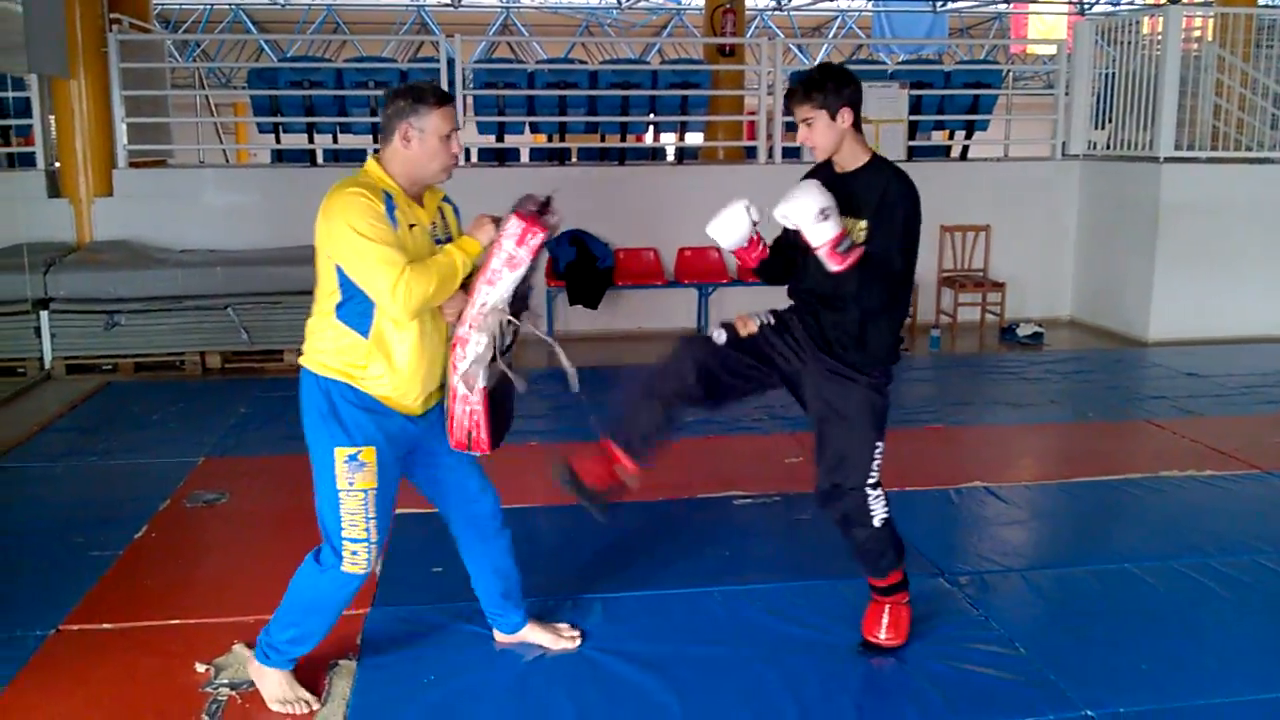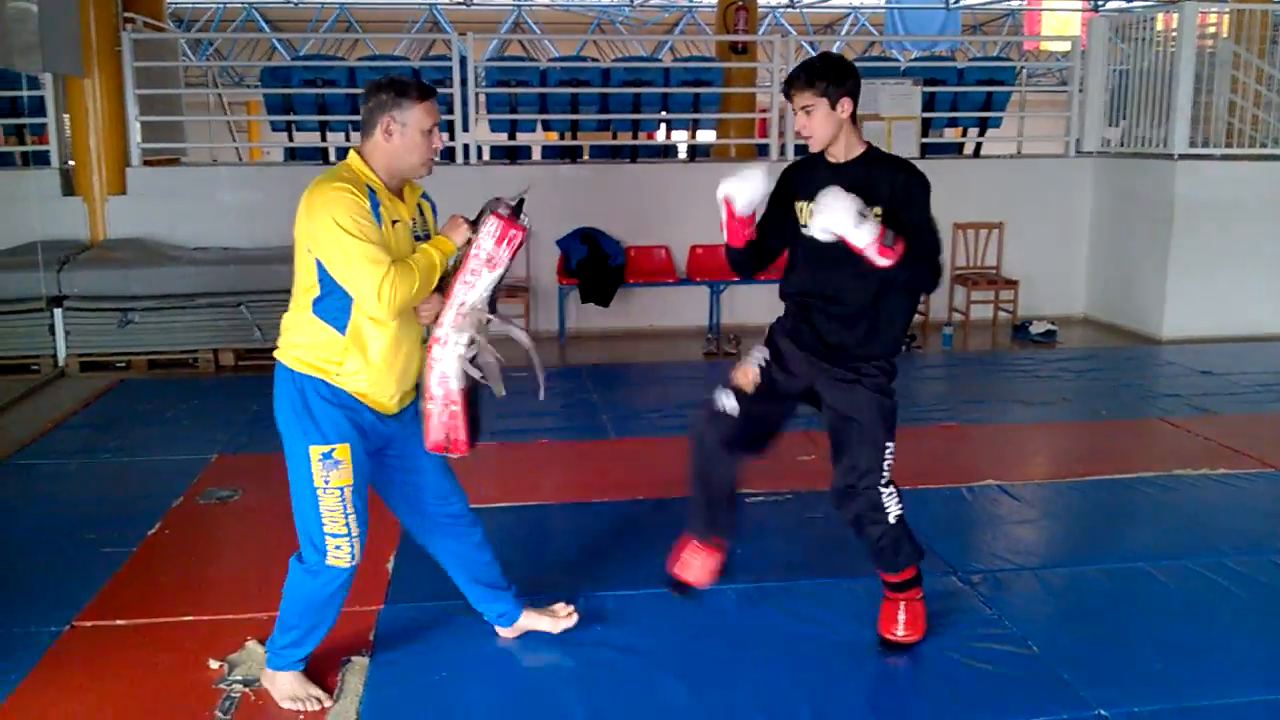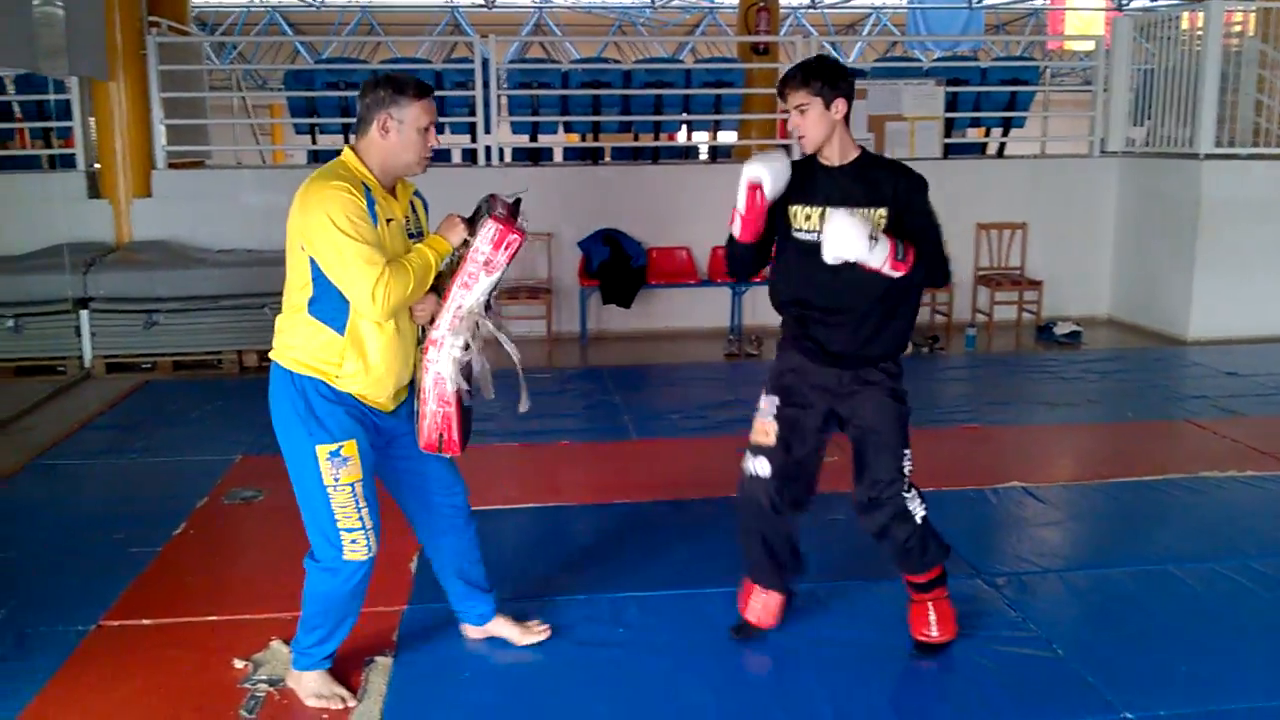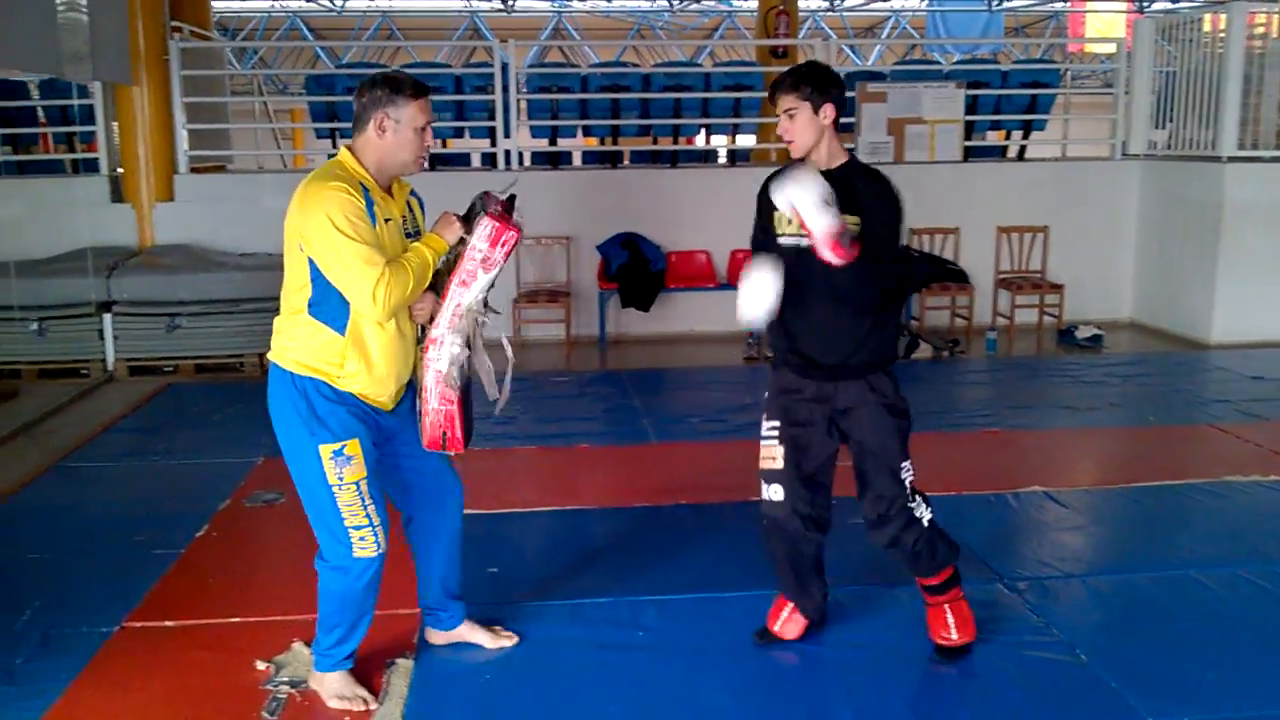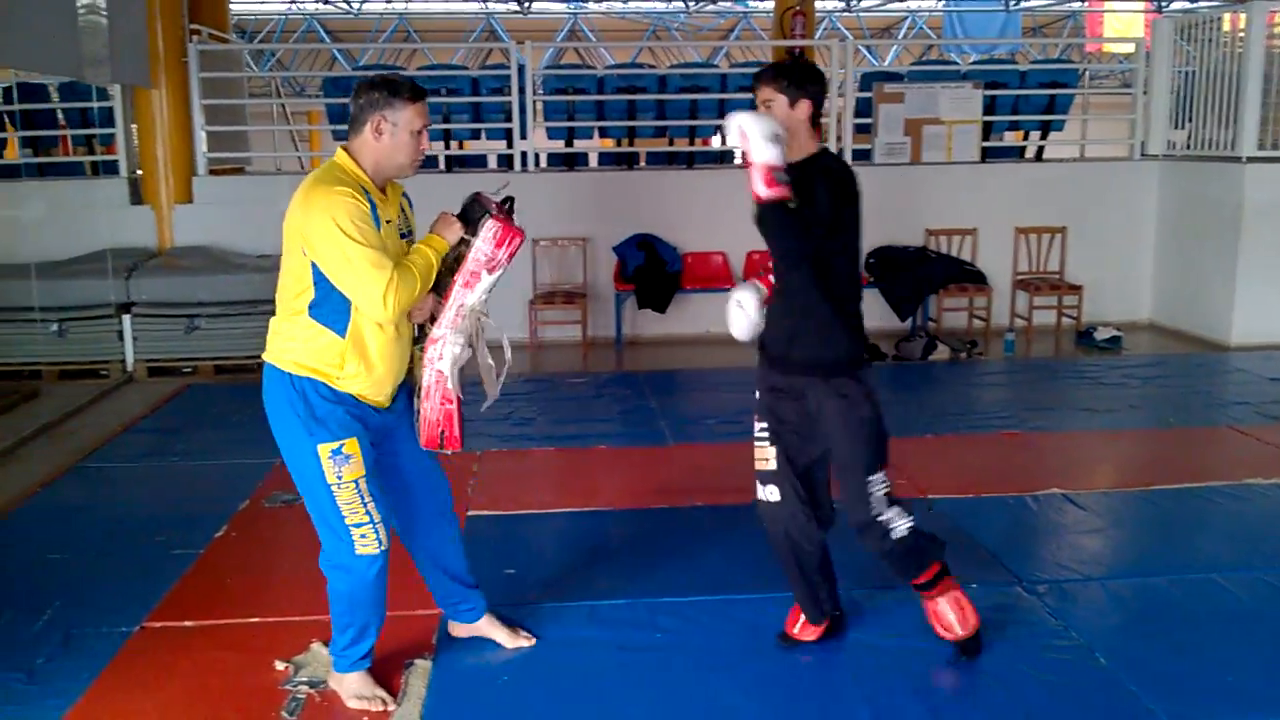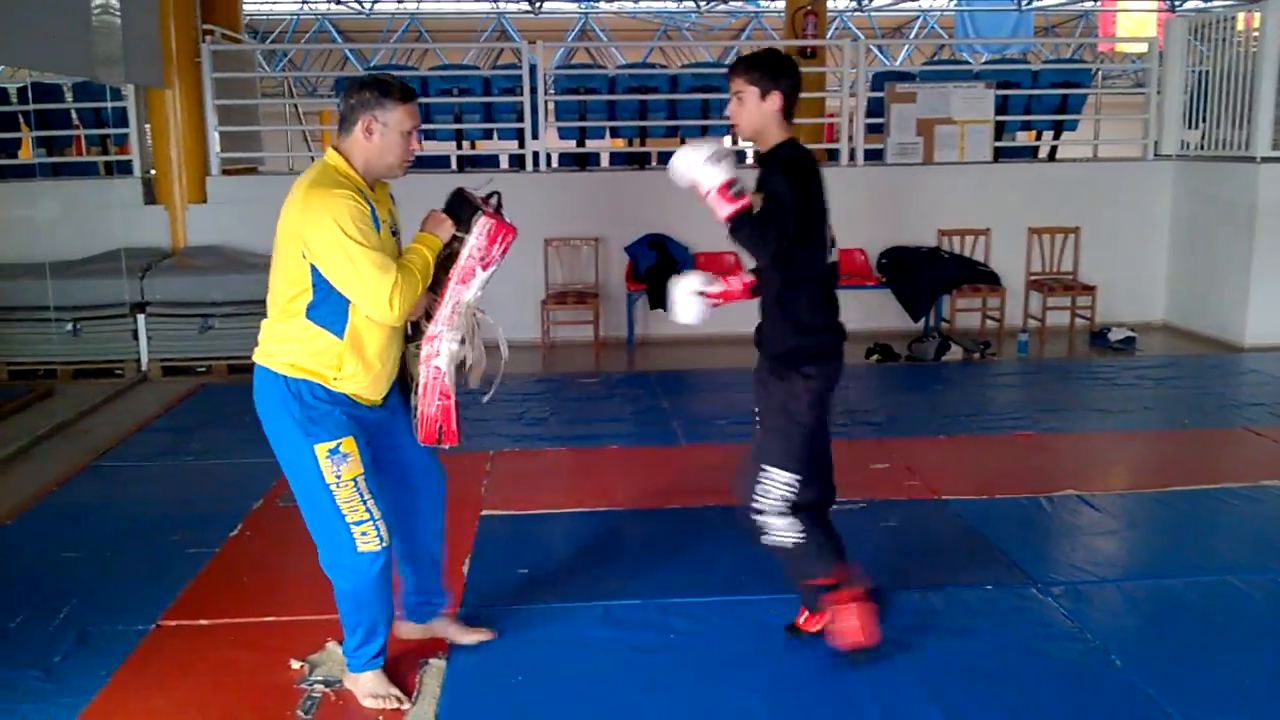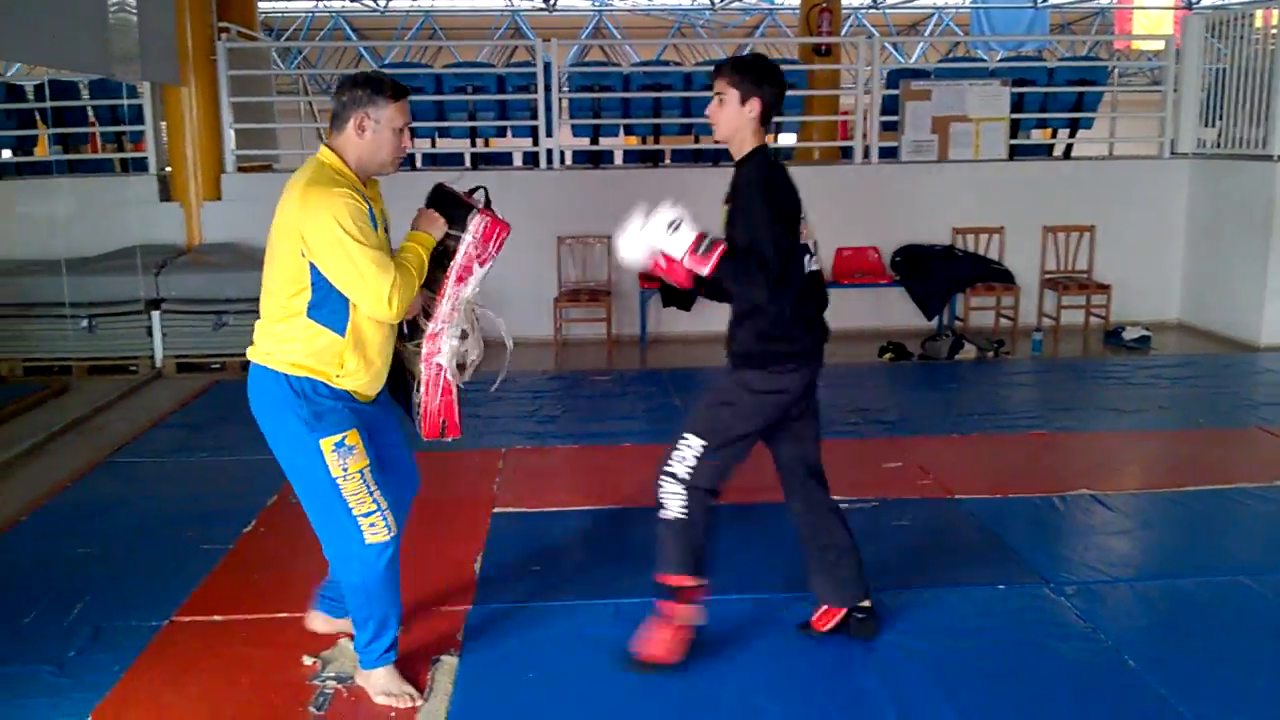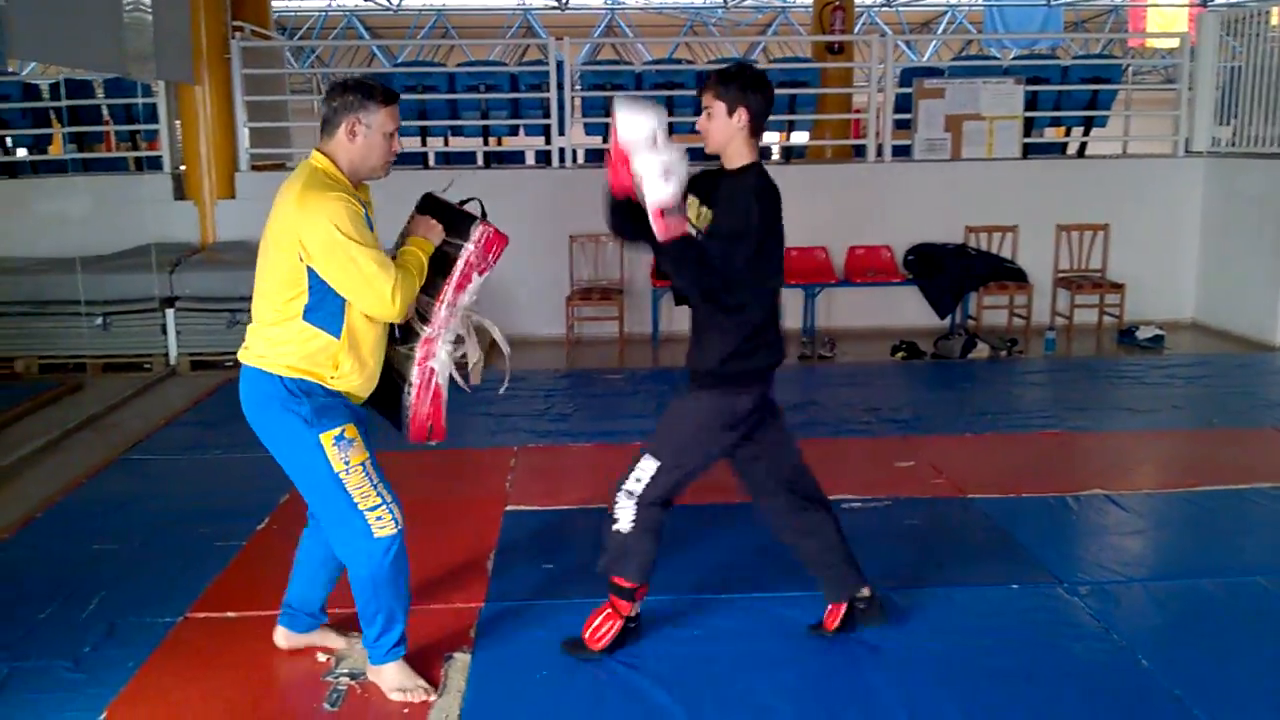
dt=0.1s
person 1, frame 1
left shoulder: (436, 207)
right shoulder: (353, 203)
left elbow: (447, 292)
right elbow: (410, 291)
left wrist: (463, 301)
right wrist: (470, 246)
left hip: (417, 400)
right hip: (349, 401)
left knee: (475, 509)
right knee: (352, 551)
left ankle: (511, 620)
right ankle: (272, 659)
person 1, frame 2
left shoulder: (412, 200)
right shoulder: (333, 199)
left elbow: (421, 289)
right elbow: (383, 292)
left wrist: (435, 301)
right wrist: (445, 242)
left hip: (393, 396)
right hip: (322, 396)
left knee: (442, 509)
right knee: (334, 548)
left ankle: (506, 613)
right ankle: (282, 662)
person 1, frame 3
left shoulder: (405, 197)
right shoulder: (330, 196)
right elbow: (381, 292)
left wrist: (428, 301)
right wrist: (439, 244)
left hip: (386, 392)
right hip: (318, 394)
left knee: (440, 501)
right knee: (349, 543)
left ankle: (476, 614)
right ankle: (308, 666)
person 1, frame 4
left shoulder: (401, 196)
right shoulder: (326, 196)
right elbow: (381, 293)
left wrist: (426, 300)
right wrist: (435, 242)
left hip: (386, 392)
right hip: (317, 393)
left knee: (438, 498)
right knee: (358, 542)
left ankle: (447, 619)
right ankle: (329, 666)
person 1, frame 5
left shoulder: (388, 194)
right shoulder: (330, 199)
right elbow: (386, 297)
left wrist: (425, 297)
right wrist: (437, 242)
left hip: (377, 391)
right hip: (314, 394)
left knee: (427, 499)
right knee: (361, 538)
left ankle: (467, 613)
right ankle: (348, 666)
person 1, frame 6
left shoulder: (373, 192)
right shoulder: (325, 199)
right elbow: (389, 299)
left wrist: (420, 293)
right wrist: (429, 241)
left hip: (366, 389)
right hip: (306, 393)
left knee: (420, 488)
right knee: (362, 536)
left ankle: (423, 612)
right ankle: (362, 664)
person 1, frame 7
left shoulder: (350, 187)
right shoulder: (326, 200)
right elbow: (390, 297)
left wrist: (416, 246)
right wrist: (421, 237)
left hip: (340, 386)
right hip: (299, 391)
left knee: (398, 484)
right knee: (370, 528)
left ankle: (333, 607)
right ankle: (377, 661)
person 1, frame 8
left shoulder: (339, 189)
right shoulder: (321, 204)
left elbow: (363, 287)
right elbow: (391, 297)
left wrist: (412, 252)
right wrist: (418, 244)
left hip: (327, 385)
right hip: (289, 391)
left knee: (347, 509)
right knee: (373, 523)
left ankle: (298, 623)
right ankle: (386, 656)
person 2, frame 1
left shoulder: (894, 192)
right shoulder: (815, 183)
left elbow: (887, 294)
right elbow: (782, 270)
left wrist: (835, 244)
right wrist: (753, 248)
left hip: (856, 364)
right hip: (798, 335)
left knee: (854, 493)
right knee: (695, 358)
left ankle: (890, 593)
right ankle: (618, 459)
person 2, frame 2
left shoulder: (900, 180)
right shoulder: (795, 179)
left elbow: (922, 277)
right elbow: (748, 264)
left wrist: (877, 244)
right wrist: (738, 222)
left hip: (863, 364)
right hip: (797, 341)
left knee: (866, 491)
right knee: (720, 430)
left ankle: (904, 590)
right ankle: (707, 539)
person 2, frame 3
left shoulder: (896, 183)
right shoulder: (779, 180)
left elbow: (933, 269)
right elbow: (743, 264)
left wrist: (887, 257)
right wrist: (749, 213)
left hip: (867, 369)
right hip: (799, 360)
left knee: (886, 492)
right knee: (766, 482)
left ankle: (929, 591)
right ankle: (769, 589)
person 2, frame 4
left shoulder: (871, 191)
right shoulder: (779, 189)
left elbow: (878, 292)
left wrist: (836, 248)
left hip: (863, 378)
right hip: (795, 374)
left knee: (890, 502)
right knee: (786, 502)
left ankle: (944, 591)
right ankle: (799, 603)
person 2, frame 5
left shoulder: (832, 179)
right shoulder: (786, 174)
left elbow: (801, 252)
left wrist: (769, 184)
right wrist: (763, 296)
left hip: (833, 372)
right hip: (781, 369)
left knee: (866, 502)
right knee: (781, 502)
left ankle: (936, 582)
right ankle: (817, 608)
person 2, frame 6
left shoulder: (792, 169)
right shoulder: (782, 166)
left elbow: (790, 257)
left wrist: (728, 201)
right wrist: (733, 287)
left hip: (803, 359)
right hip: (791, 356)
left knee: (772, 497)
right knee: (806, 486)
left ankle: (842, 594)
right ankle: (828, 600)
person 2, frame 7
left shoulder: (764, 182)
right shoulder: (755, 174)
left elbow: (766, 284)
right elbow: (748, 272)
left wrist: (696, 253)
right wrist: (665, 260)
left hip: (774, 362)
right hip: (783, 357)
left knee: (684, 474)
right knee: (804, 484)
left ankle: (679, 609)
right ankle: (846, 602)
person 2, frame 8
left shoulder: (751, 197)
right shoulder: (710, 183)
left elbow: (699, 284)
right elbow: (629, 227)
left wrist: (665, 220)
right wrist: (624, 168)
left hip: (726, 380)
right hip: (740, 373)
left knee: (644, 487)
right knee: (786, 490)
left ankle: (621, 608)
right ankle: (850, 596)
